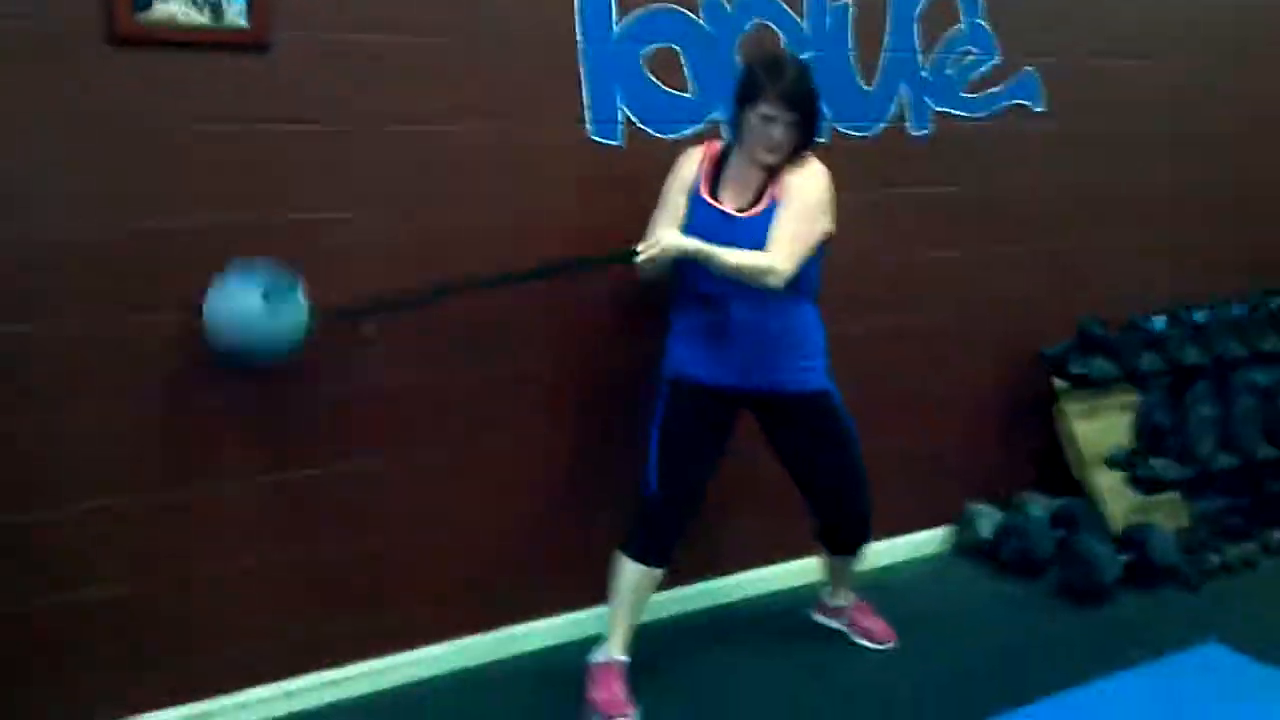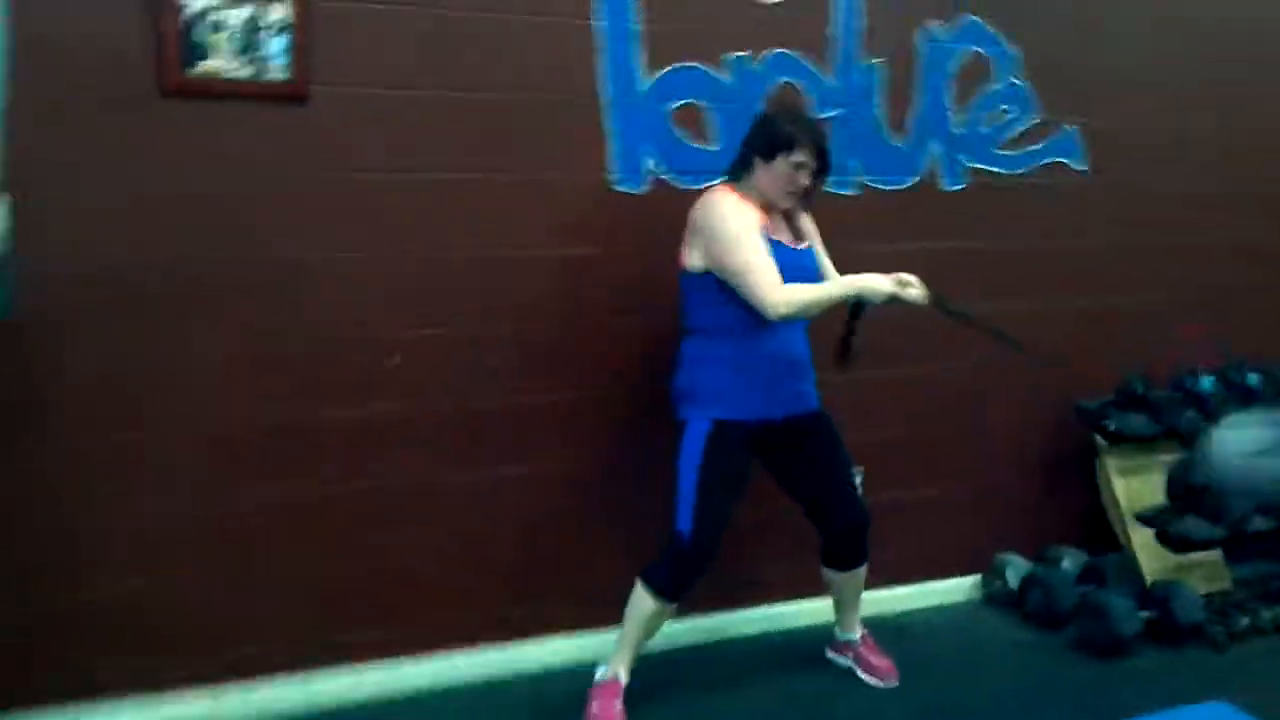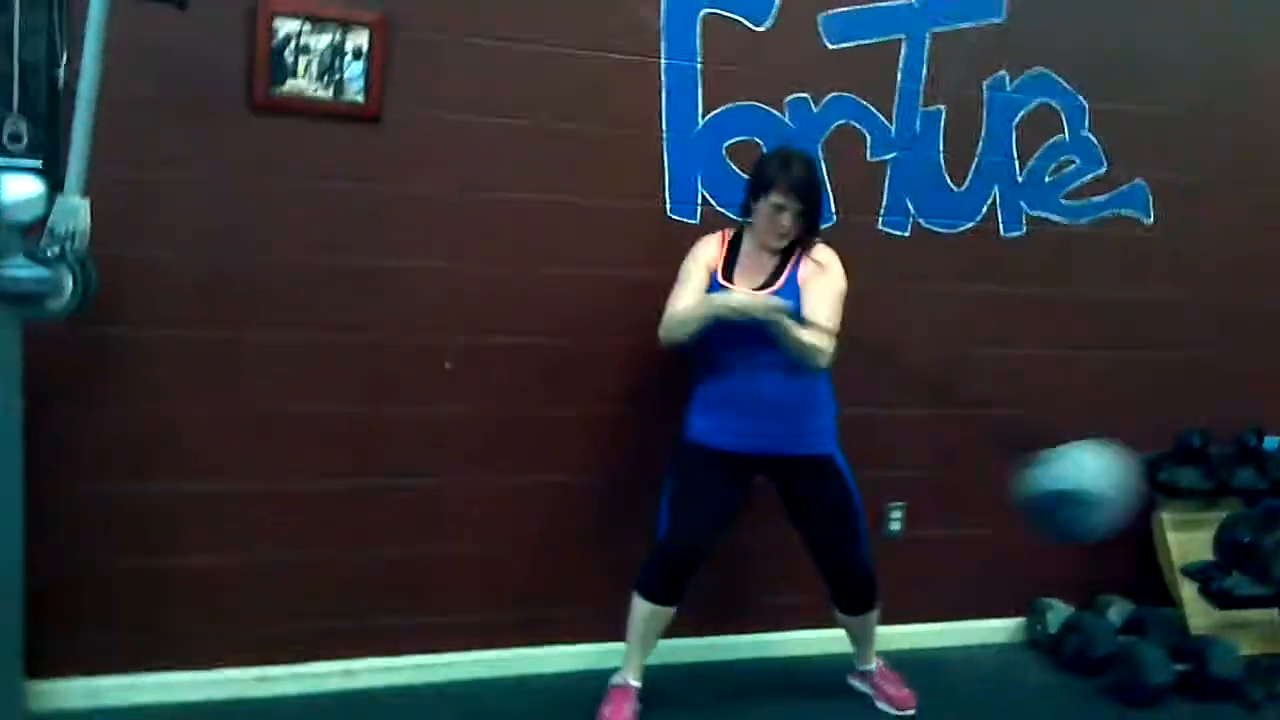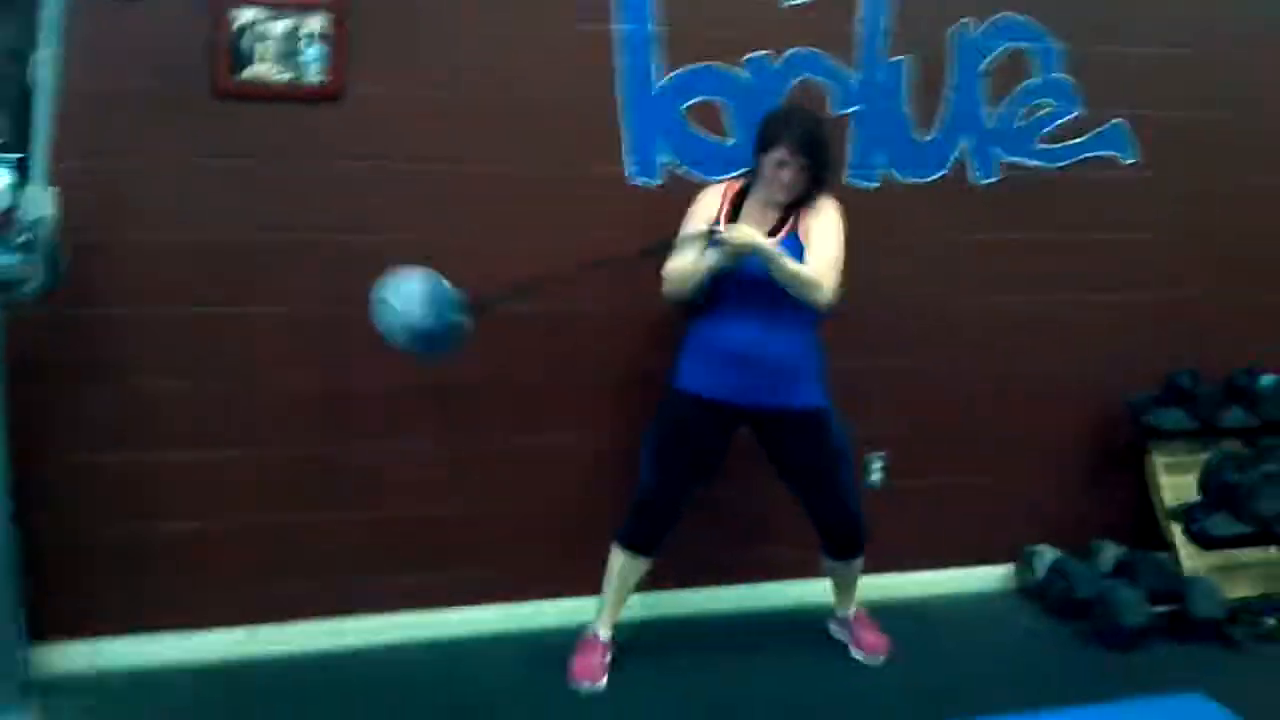
dt=0.5s
person 1, frame 1
left shoulder: (808, 177)
right shoulder: (696, 164)
left elbow: (774, 269)
right elbow: (652, 263)
left wrist: (695, 247)
right wrist: (662, 247)
left hip: (791, 372)
right hip: (700, 367)
left knee: (848, 505)
right knee: (663, 510)
left ankle: (838, 602)
right ankle: (611, 656)
person 1, frame 2
left shoulder: (794, 217)
right shoulder: (720, 210)
left elbow: (825, 291)
right elbow: (774, 302)
left wrist: (882, 287)
right wrist: (862, 285)
left hip: (791, 404)
right hip: (720, 409)
left knee: (846, 518)
right knee: (690, 547)
left ankle: (849, 636)
person 1, frame 3
left shoulder: (819, 262)
right shoulder: (712, 251)
left elbow: (820, 354)
right elbow: (669, 332)
left wrist: (779, 318)
right wrist: (723, 305)
left hip: (805, 442)
right hip: (719, 437)
left knee: (850, 565)
right knee: (675, 553)
left ankle: (868, 668)
person 1, frame 4
left shoulder: (820, 212)
right shoulder: (716, 201)
left elbow: (821, 291)
right elbow: (675, 286)
left wrist: (759, 249)
right wrist: (712, 249)
left hip: (793, 394)
right hip: (707, 388)
left knee: (841, 509)
right knee: (654, 506)
left ankle: (848, 613)
right ankle: (600, 631)
